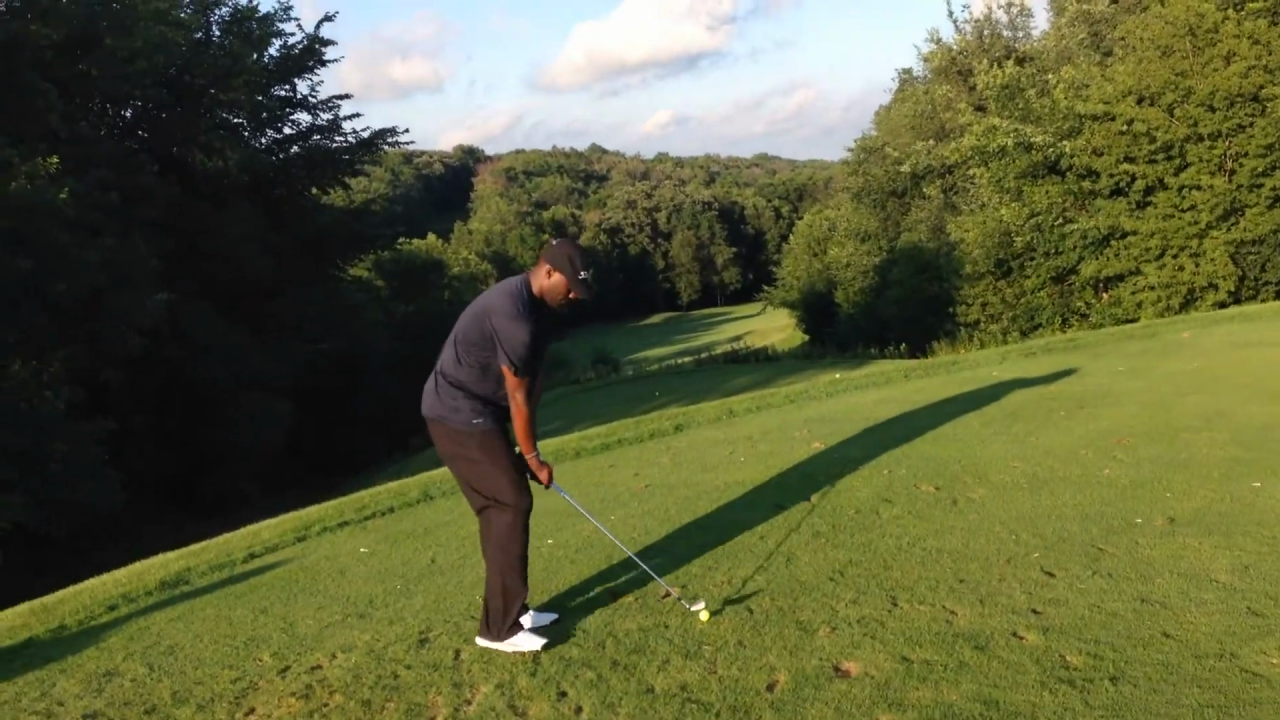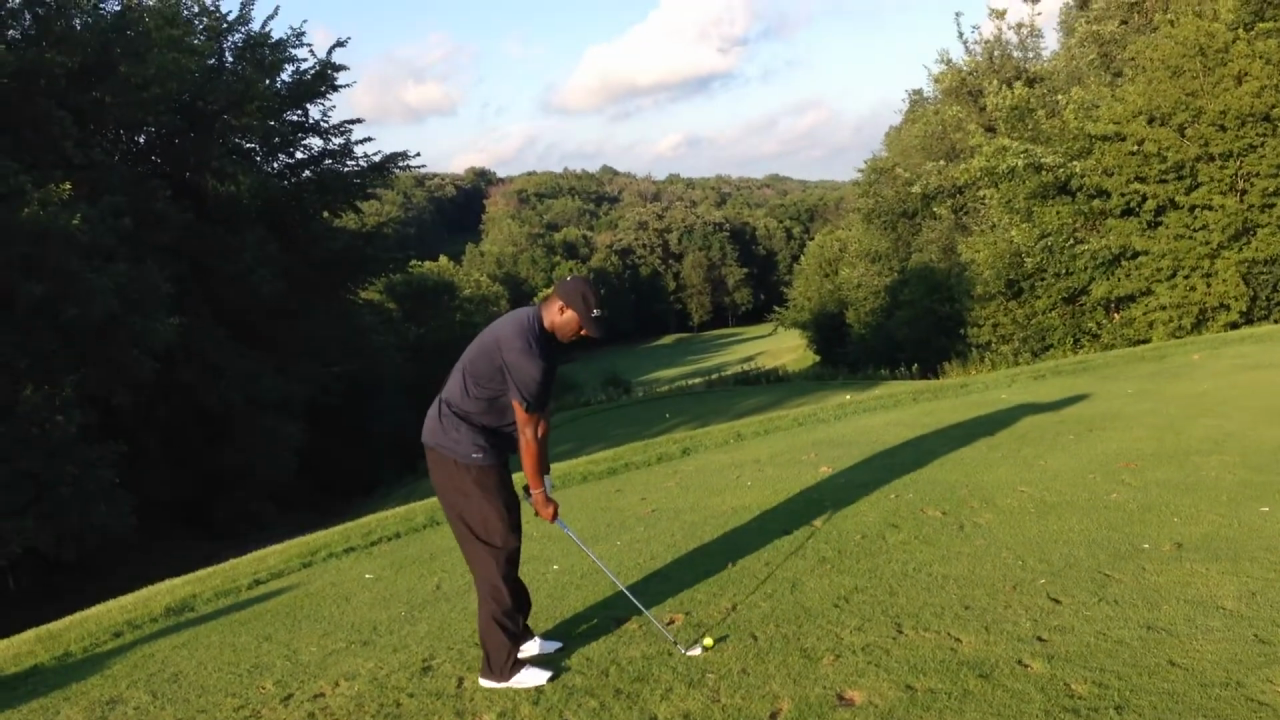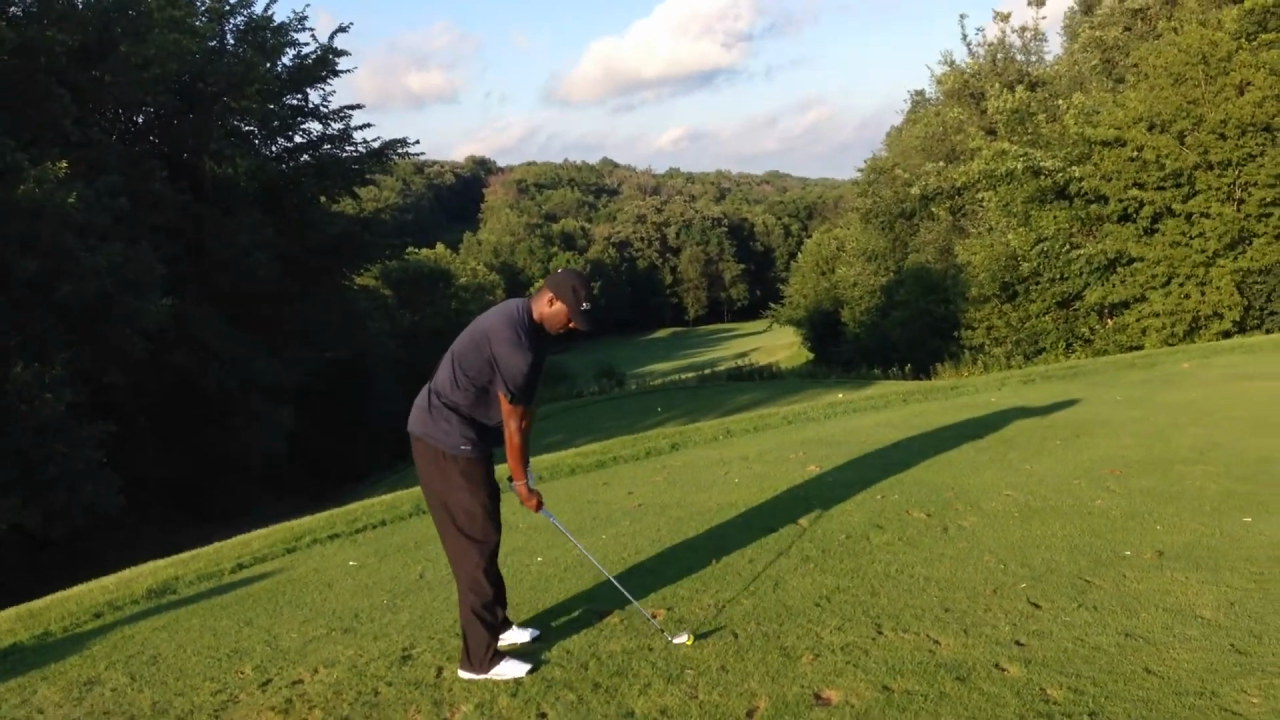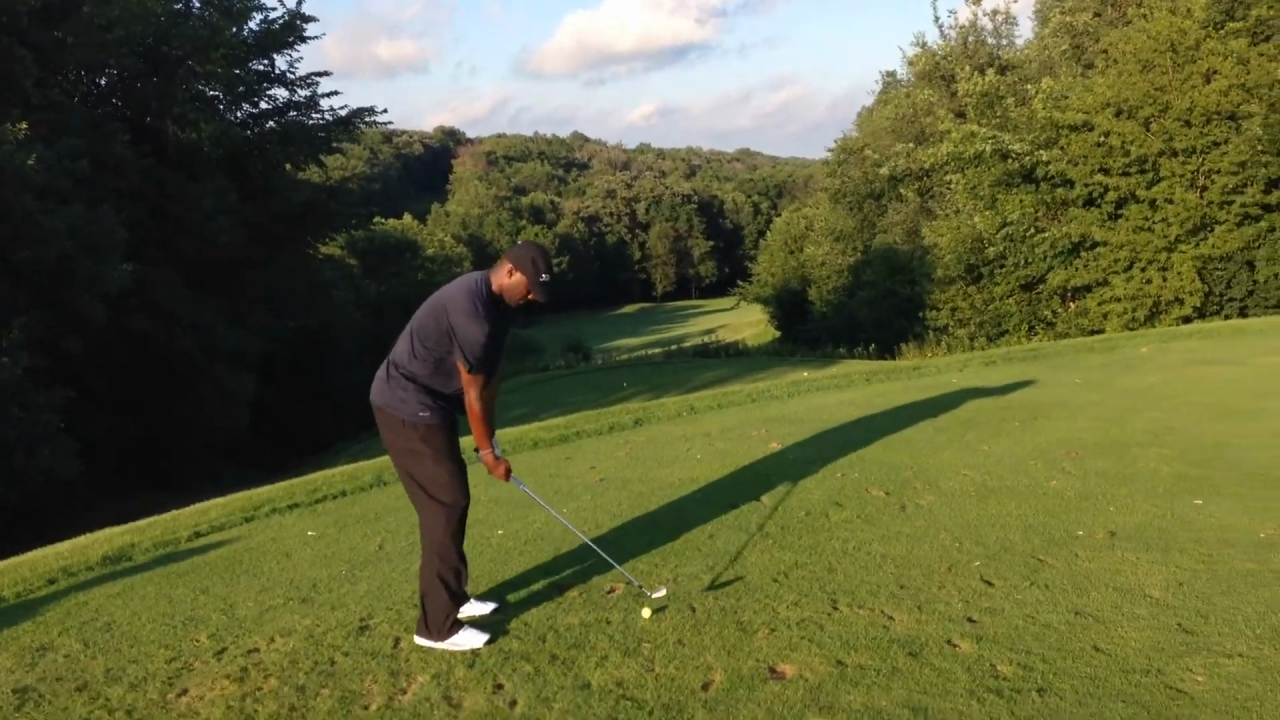
dt=0.3s
person 1, frame 1
left shoulder: (529, 301)
right shoulder: (514, 314)
left elbow: (532, 383)
right elbow: (518, 396)
left wrist: (529, 446)
right wrist: (532, 457)
left hip: (478, 411)
right hip: (459, 413)
left knee: (504, 507)
right knee: (510, 507)
left ankle: (512, 610)
right ankle: (499, 628)
person 1, frame 2
left shoulder: (534, 329)
right shoulder: (526, 349)
left elbow: (539, 417)
right elbow: (528, 431)
left wrist: (543, 477)
right wrist: (538, 492)
left hip: (479, 442)
right hip: (460, 446)
left knee: (504, 542)
right knee: (495, 548)
left ankle: (517, 635)
right ankle: (500, 666)
person 1, frame 3
left shoulder: (523, 320)
right shoulder: (515, 341)
left elbow: (523, 411)
right elbow: (512, 422)
left wrist: (524, 469)
right wrist: (521, 484)
left hip: (460, 433)
right hip: (446, 436)
left knee: (483, 535)
right knee: (475, 542)
left ankle: (496, 624)
right ankle: (480, 657)
person 1, frame 4
left shoulder: (491, 299)
right shoulder: (473, 312)
left elbow: (488, 380)
right elbow: (473, 392)
left wrist: (489, 439)
right wrist: (488, 452)
left hip: (428, 403)
right hip: (407, 406)
left knee: (448, 501)
right knee: (447, 503)
left ankle: (453, 598)
right ankle: (438, 624)
